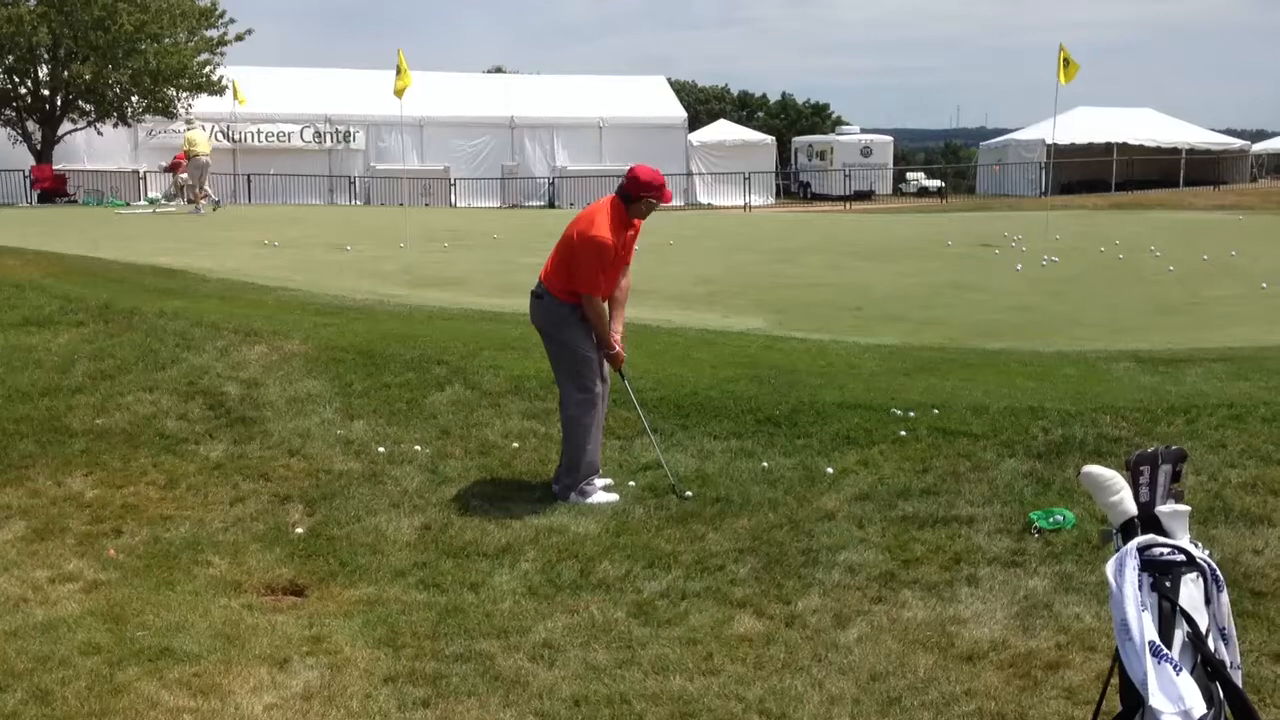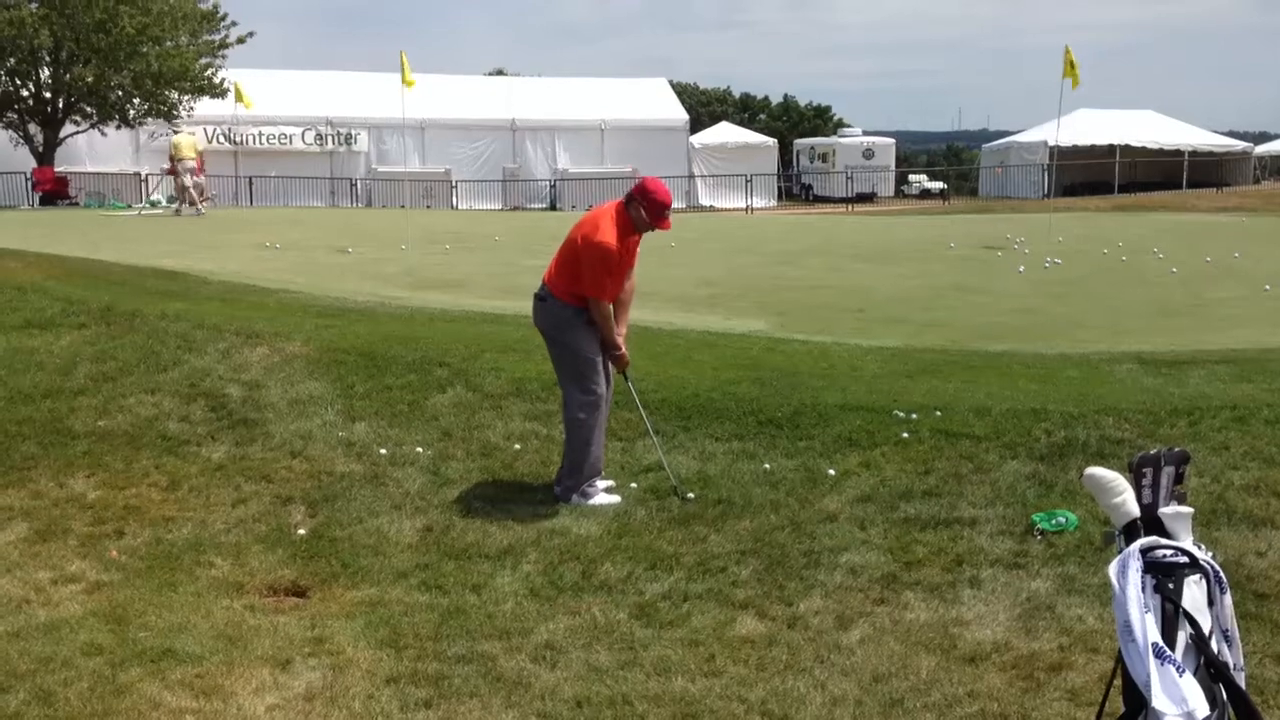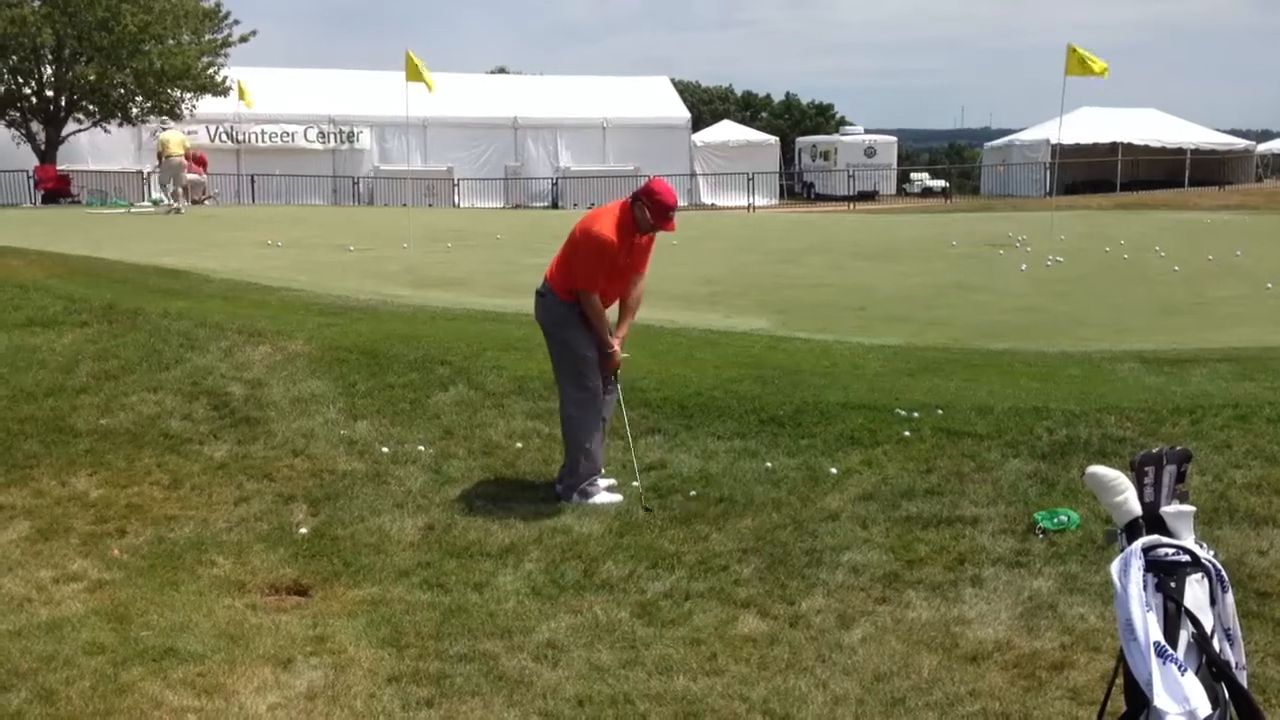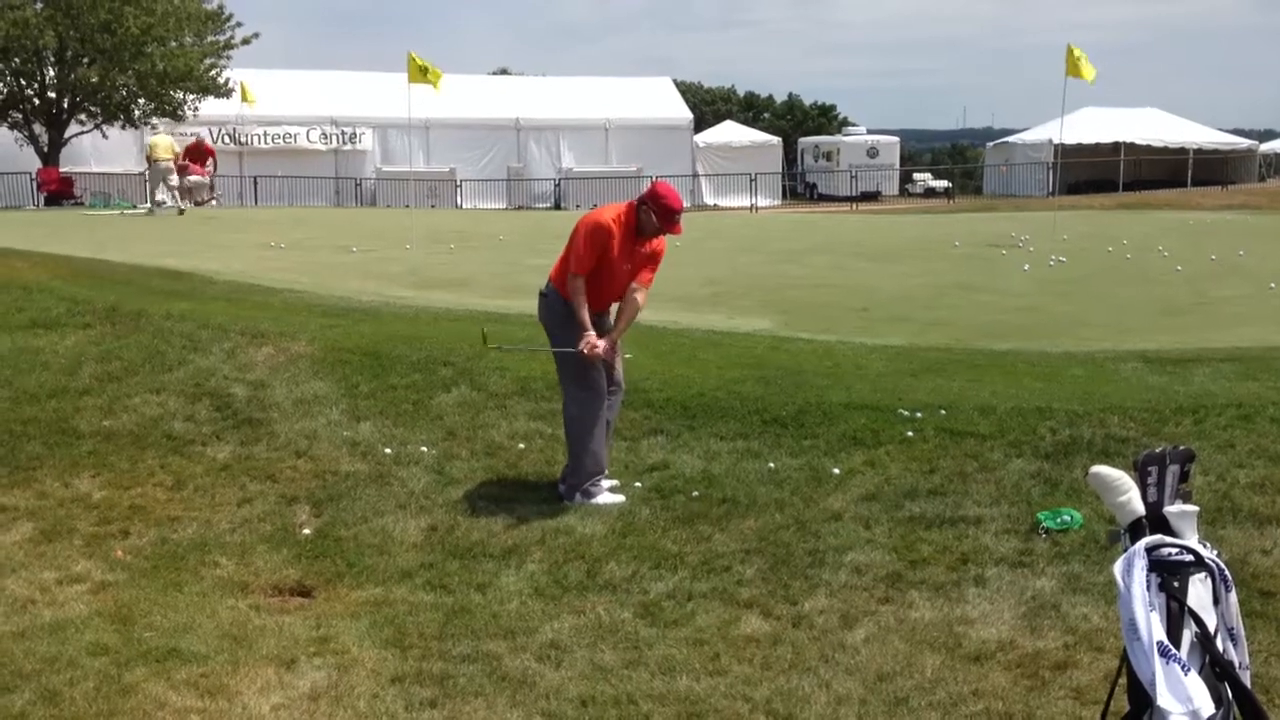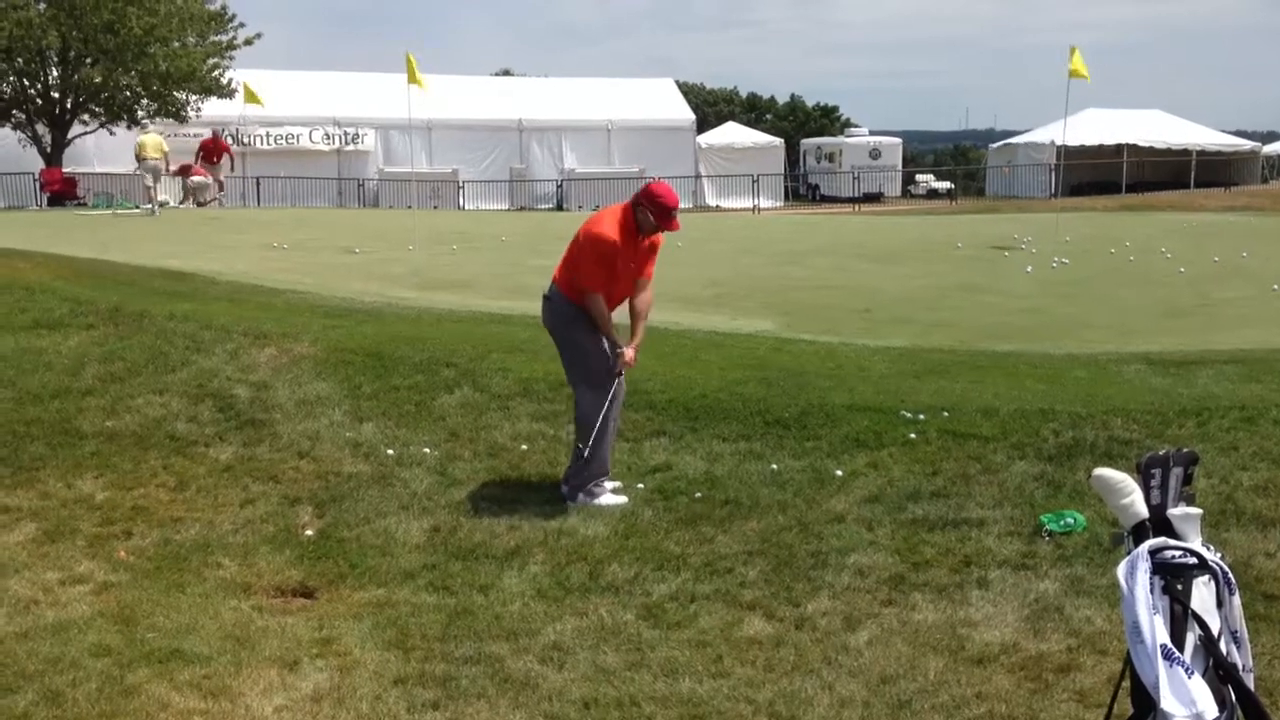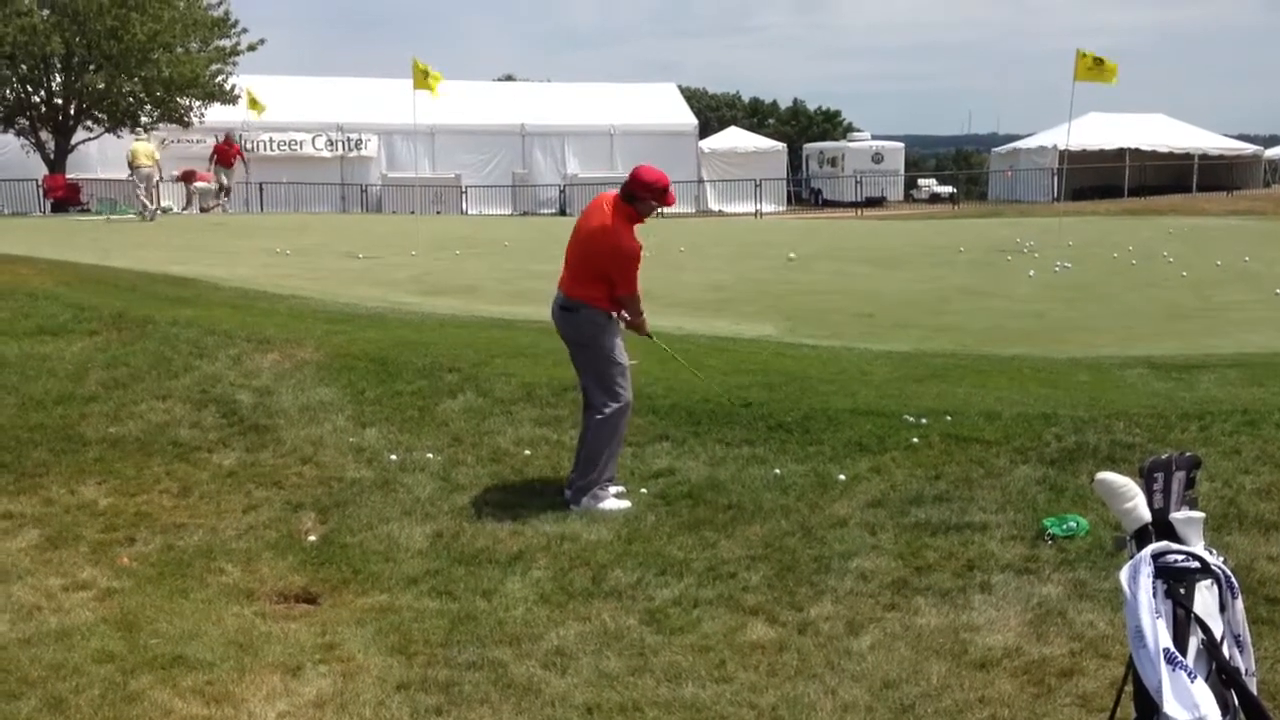
dt=0.3s
person 1, frame 1
left shoulder: (630, 221)
right shoulder: (598, 234)
left elbow: (621, 275)
right elbow: (591, 297)
left wrist: (616, 330)
right wrist: (608, 346)
left hip: (577, 306)
right hip: (558, 308)
left knee: (597, 387)
right knee: (584, 393)
left ankle: (581, 471)
right ankle: (574, 485)
person 1, frame 2
left shoulder: (632, 224)
right shoulder: (602, 239)
left elbow: (626, 279)
right elbow: (598, 301)
left wrist: (620, 333)
right wrist: (614, 347)
left hip: (582, 308)
right hip: (562, 310)
left knee: (599, 389)
right knee: (588, 394)
left ankle: (582, 473)
right ankle: (576, 486)
person 1, frame 3
left shoulder: (643, 229)
right shoulder: (601, 233)
left elbow: (635, 284)
right elbow: (588, 295)
left wrist: (619, 336)
right wrist: (607, 346)
left hip: (587, 307)
right hip: (563, 307)
left knee: (605, 386)
right knee: (585, 393)
left ankle: (582, 471)
right ankle: (578, 485)
person 1, frame 4
left shoulder: (656, 245)
right shoulder: (601, 223)
left elbow: (636, 294)
right elbow: (574, 278)
left wrist: (610, 339)
right wrist: (587, 332)
left hip: (598, 309)
right hip: (564, 306)
left knee: (612, 388)
right knee: (588, 393)
left ankle: (584, 472)
right ankle: (582, 485)
person 1, frame 5
left shoulder: (651, 238)
right shoulder: (603, 233)
left elbow: (642, 289)
right elbow: (592, 296)
left wrist: (634, 344)
right wrist: (616, 345)
left hip: (595, 310)
right hip: (569, 309)
left knee: (612, 389)
right knee: (598, 394)
left ankle: (586, 474)
right ankle: (585, 486)
person 1, frame 6
left shoulder: (604, 200)
right shoulder: (624, 243)
right elbow: (628, 297)
left wrist: (626, 311)
right wrist: (638, 321)
left hip: (570, 306)
right hip: (589, 317)
left knee: (600, 398)
right knee: (615, 402)
left ankle: (585, 478)
right ankle: (587, 491)
